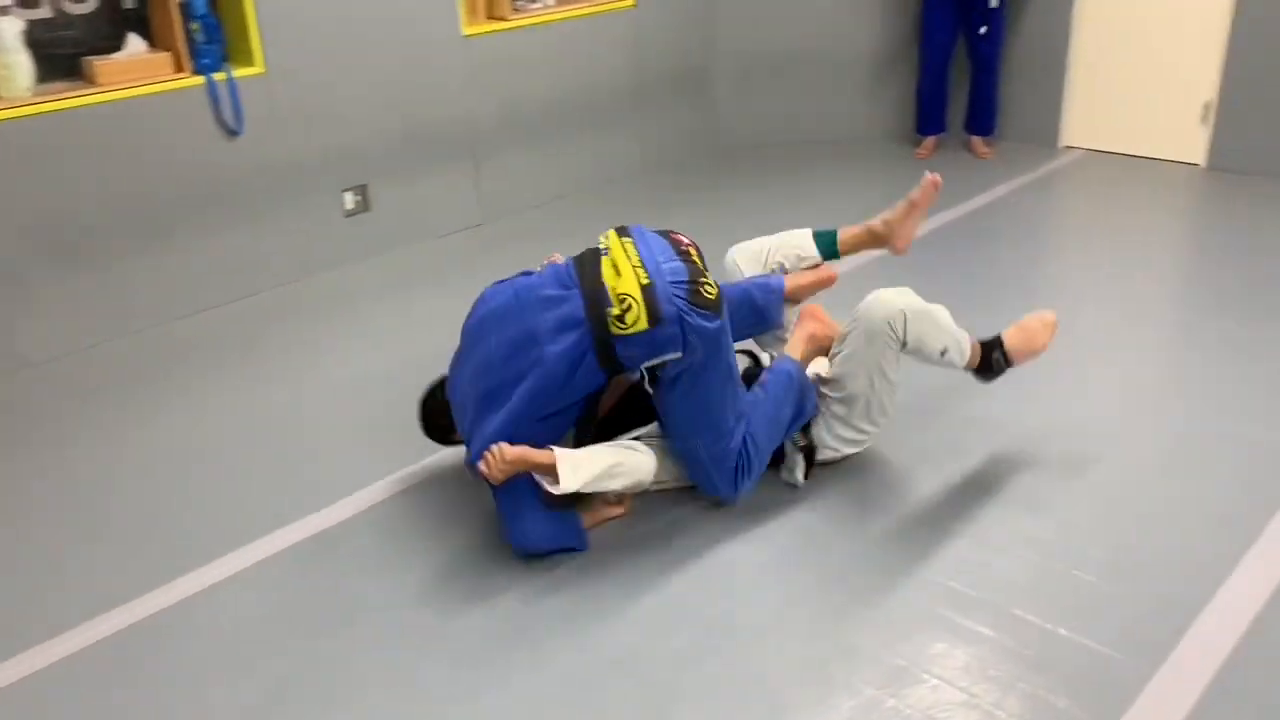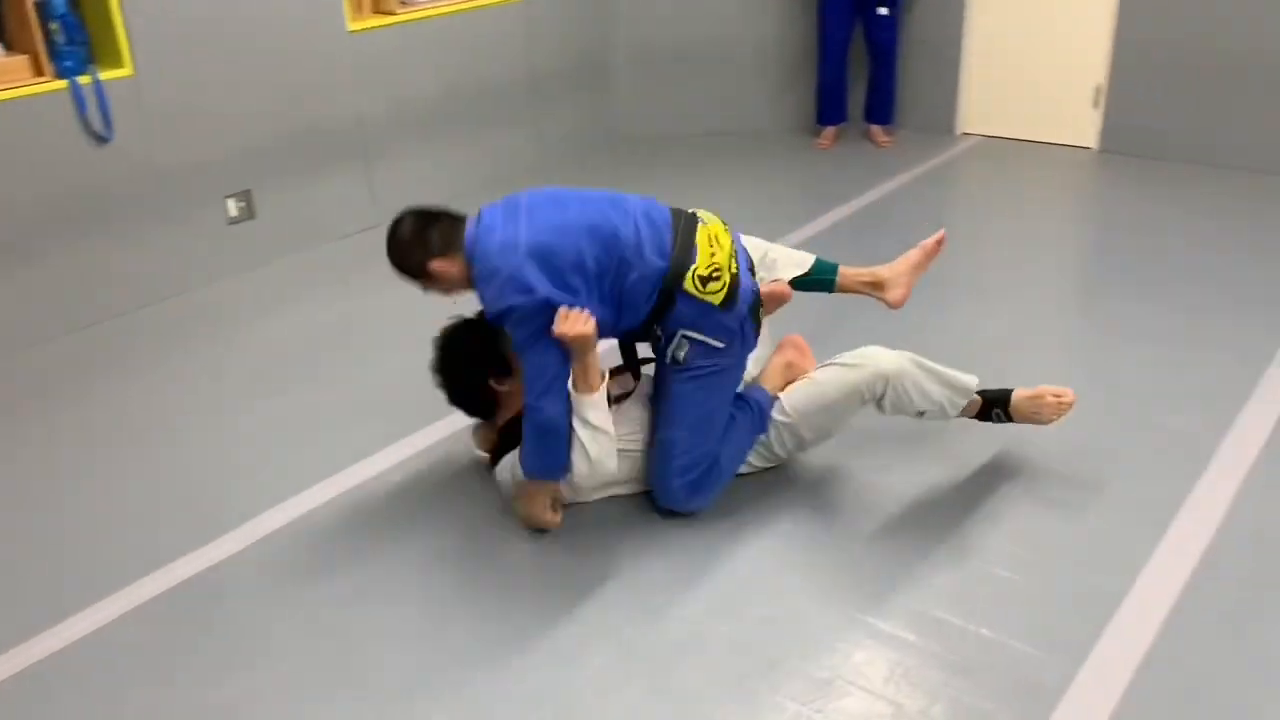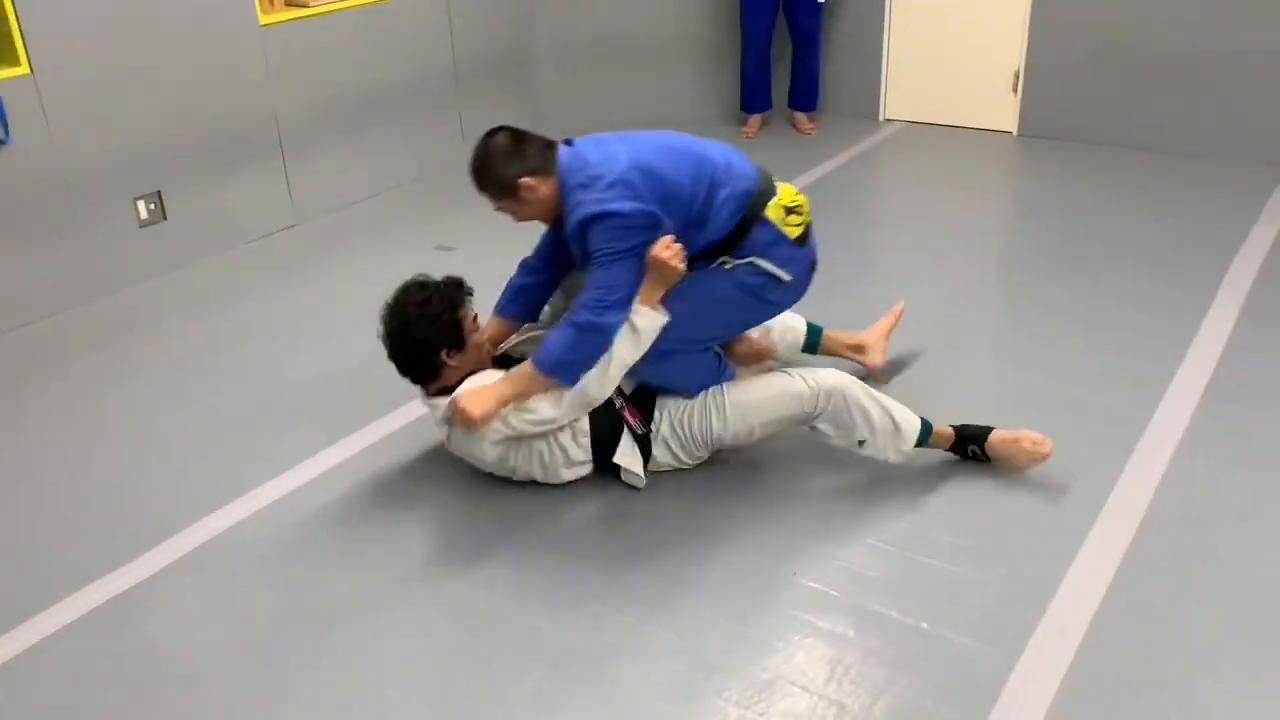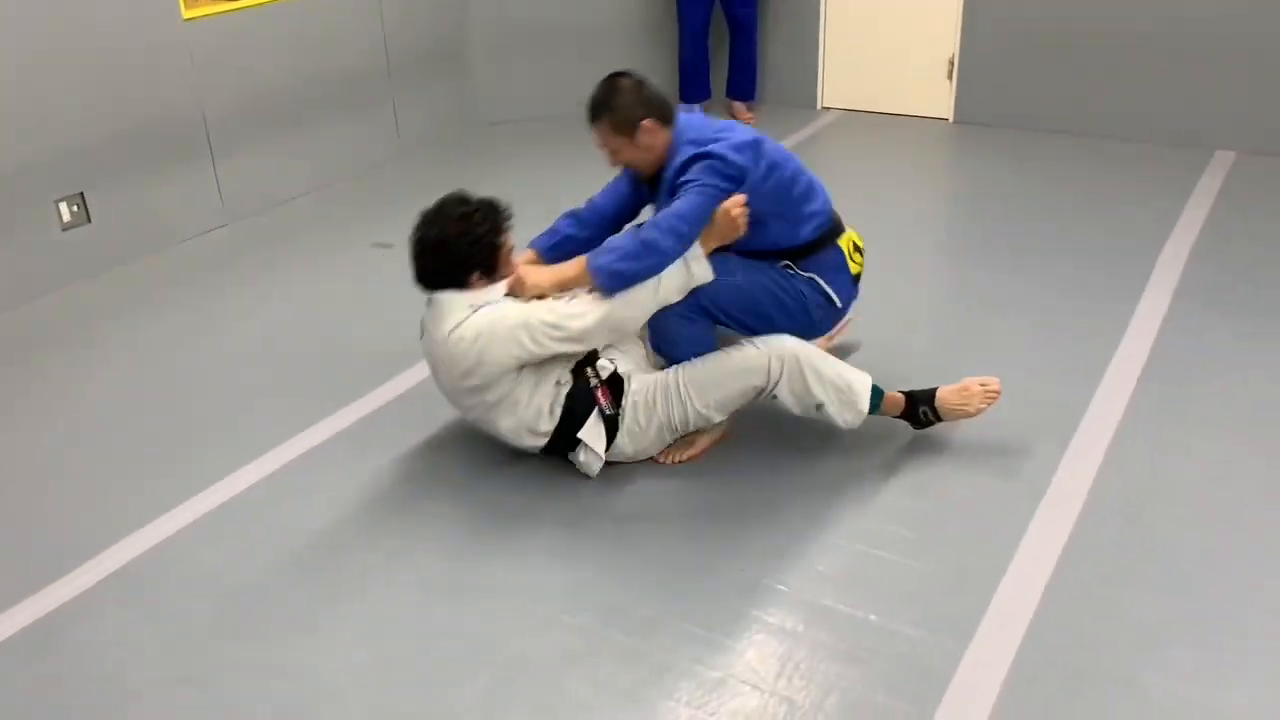
dt=0.2s
person 1, frame 1
right shoulder: (643, 451)
right elbow: (622, 465)
right wrist: (531, 461)
left hip: (759, 379)
right hip: (825, 425)
left knee: (748, 260)
right knee: (887, 310)
right ankle: (986, 355)
person 1, frame 2
right shoulder: (523, 468)
right elbow: (596, 455)
right wrist: (583, 358)
right hip: (751, 432)
right knee: (875, 368)
right ankle: (990, 405)
person 1, frame 3
left shoulder: (459, 391)
right shoulder: (476, 416)
right elbow: (589, 383)
right wrist: (651, 291)
left hip: (646, 388)
right hip: (663, 430)
right knee: (821, 391)
left ankle: (847, 344)
right ankle: (969, 442)
person 1, frame 4
left shoulder: (447, 313)
right shoulder: (480, 335)
right elbow: (612, 315)
right wrist: (706, 244)
left hip: (604, 378)
right hip: (616, 424)
right knee: (777, 358)
right ankle: (917, 407)
person 2, frame 1
left shoulder: (488, 432)
left elbow: (528, 533)
left wrist: (580, 518)
left hip: (663, 314)
left knee: (726, 476)
left ankle: (799, 352)
person 2, frame 2
left shoulder: (518, 292)
right shoulder: (499, 220)
left elbow: (546, 402)
left wrist: (538, 495)
left hip: (701, 303)
right hip: (700, 242)
left ankle: (778, 376)
person 2, frame 3
left shoulder: (608, 207)
right shoulder: (575, 165)
left elbow: (594, 322)
right elbow: (545, 266)
left hip: (773, 251)
right hip: (742, 226)
left knee: (646, 354)
person 2, frame 4
left shoulder: (715, 161)
right shoulder: (659, 152)
left elbow: (662, 242)
right elbow: (596, 219)
left wrist: (555, 278)
right wrist: (521, 268)
left hip: (815, 284)
right hip: (767, 264)
